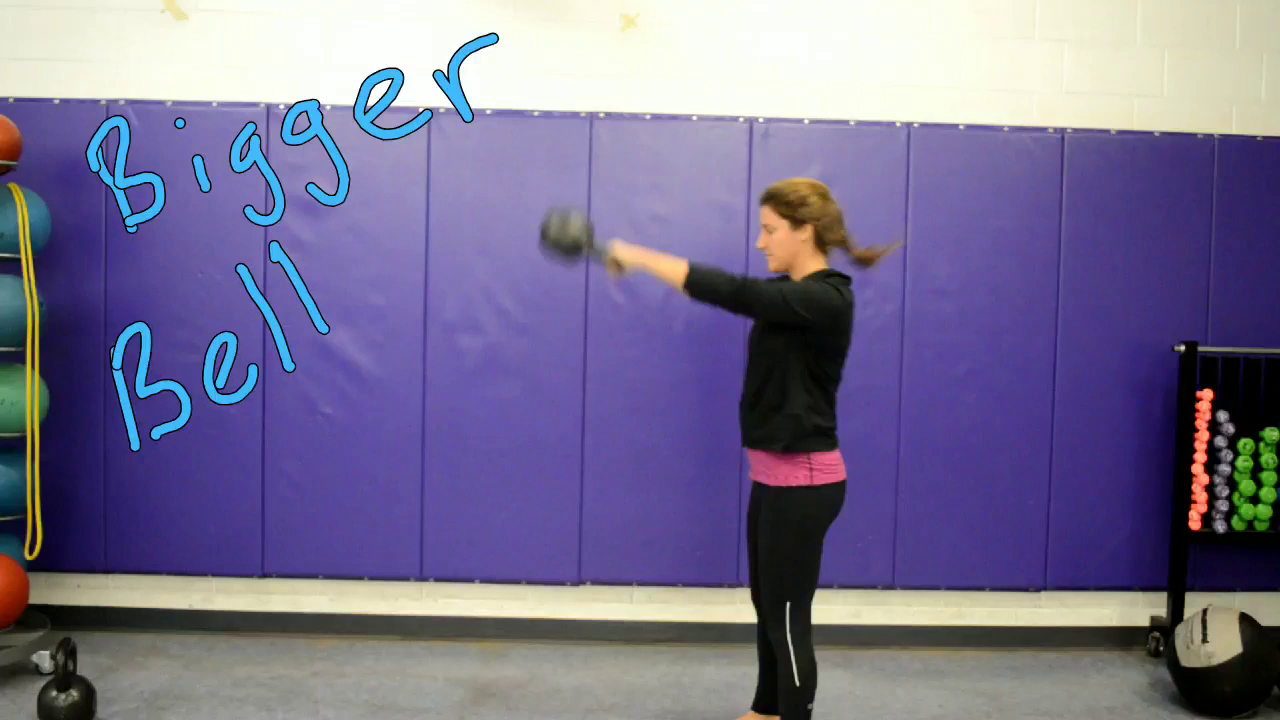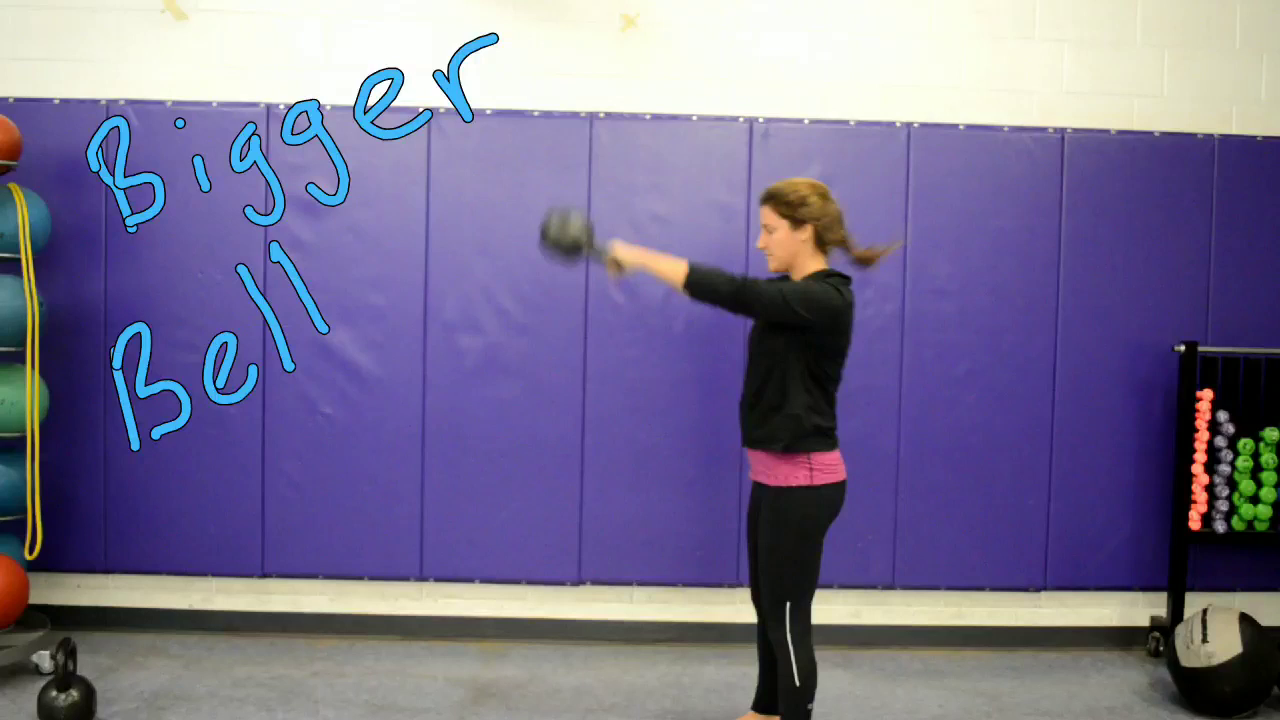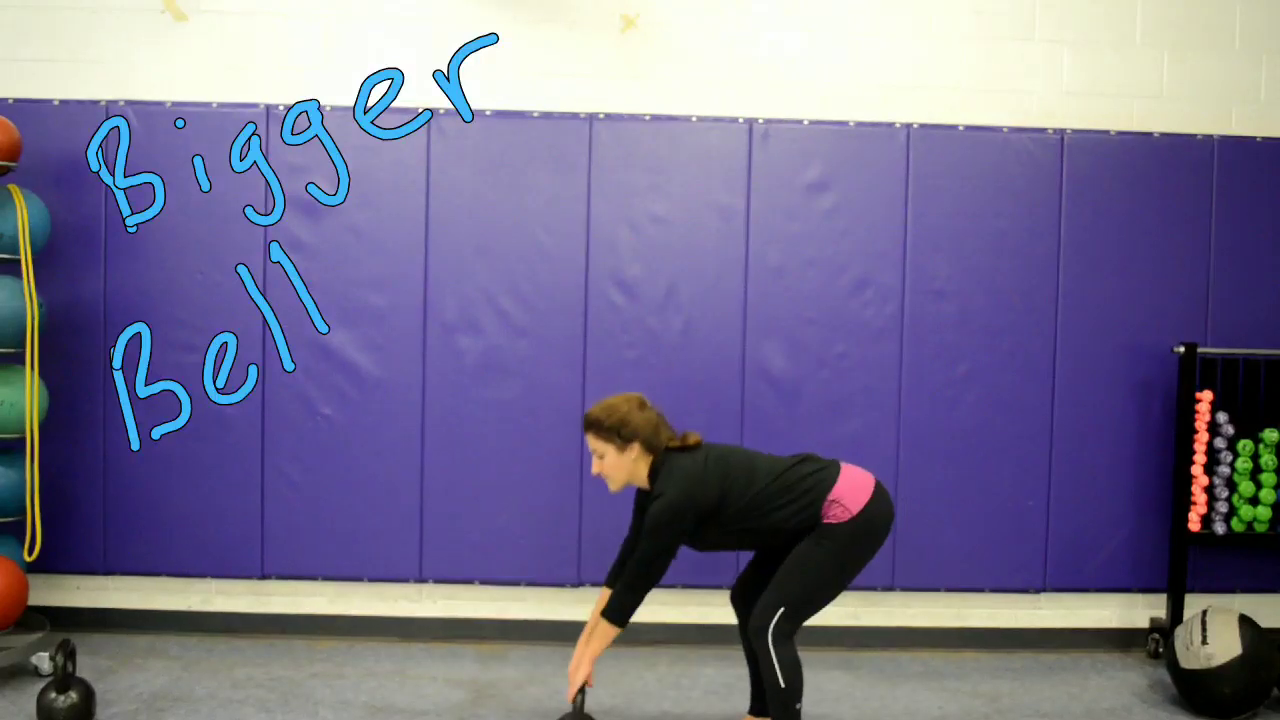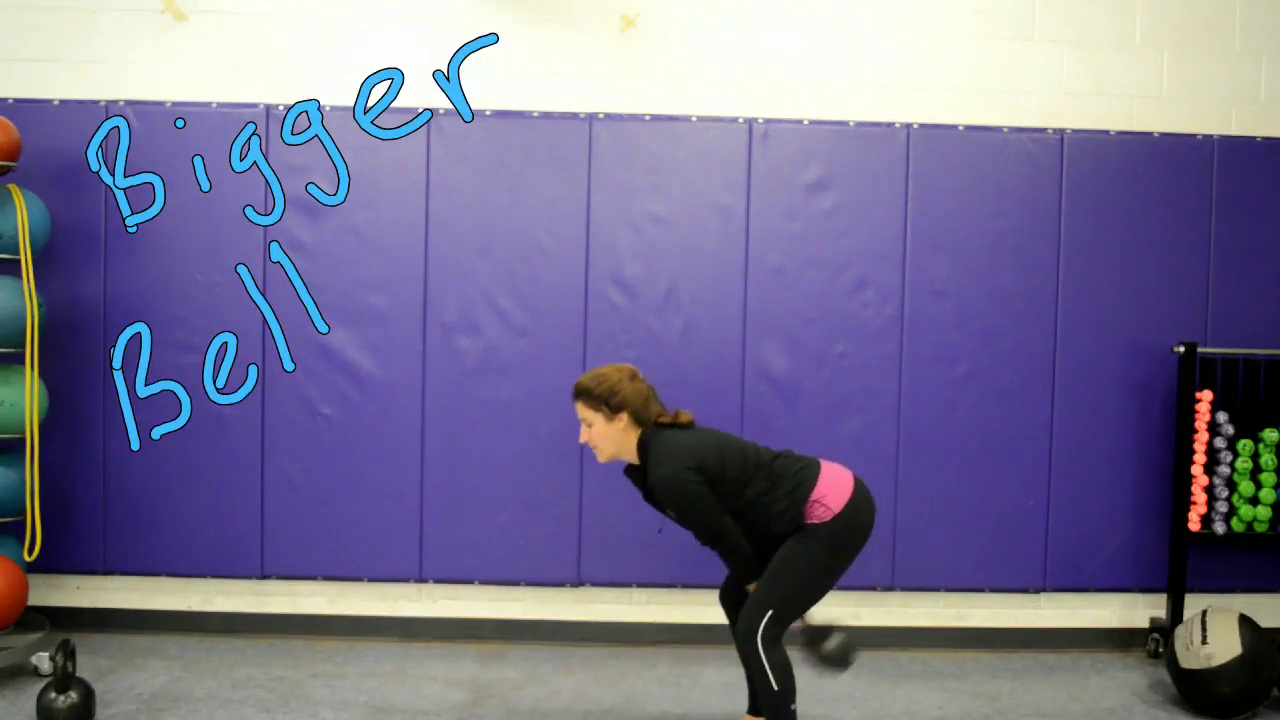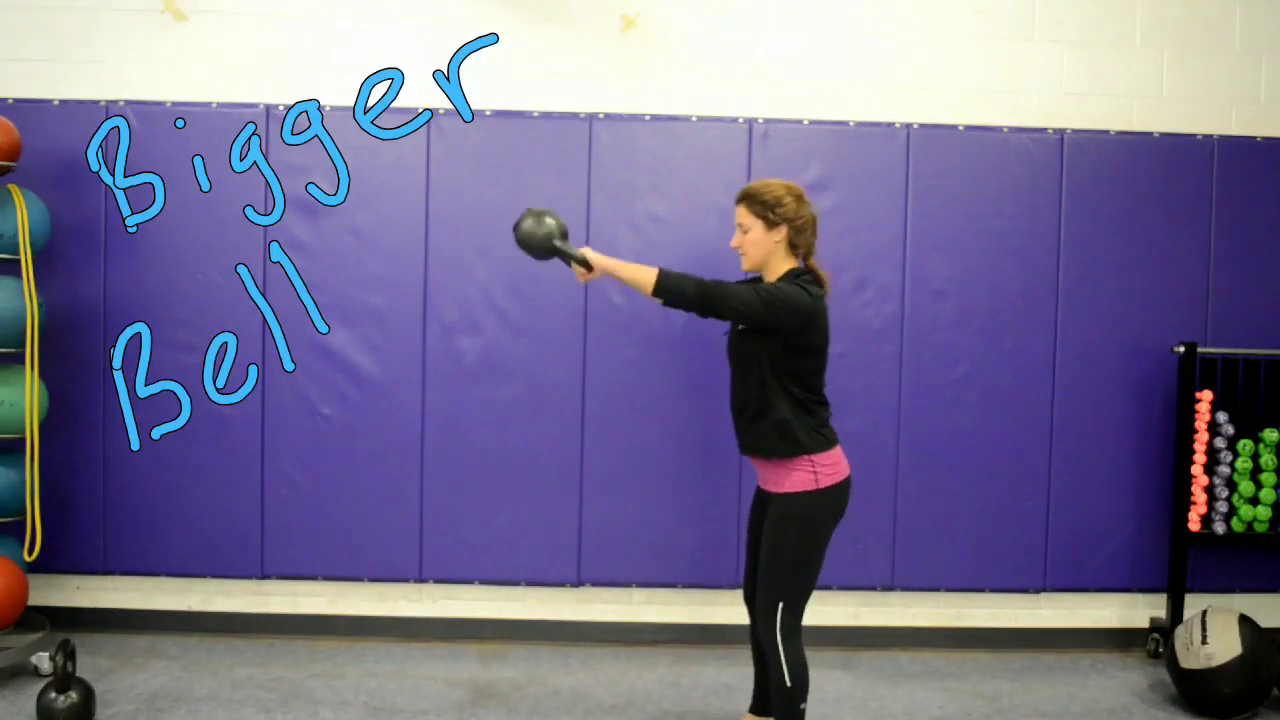
dt=1s
person 1, frame 1
left shoulder: (825, 300)
right shoulder: (787, 292)
left elbow: (733, 293)
right elbow: (738, 292)
left wrist: (641, 257)
right wrist: (641, 260)
left hip: (803, 481)
right hip: (775, 475)
left knee: (787, 617)
right knee: (767, 604)
person 1, frame 2
left shoulder: (826, 300)
right shoulder: (790, 293)
left elbow: (734, 293)
right elbow: (739, 293)
left wrist: (640, 256)
right wrist: (641, 259)
left hip: (803, 482)
right hip: (774, 476)
left knee: (787, 616)
right knee: (767, 604)
person 1, frame 3
left shoulder: (677, 492)
right shoulder: (663, 478)
left elbow: (638, 583)
right elbow: (627, 567)
left wrist: (588, 658)
right wrist: (584, 644)
left hip: (852, 513)
right hip: (826, 509)
left knee: (770, 625)
right knee: (747, 599)
person 1, frame 4
left shoulder: (671, 470)
right shoulder: (657, 454)
left elbow: (730, 544)
right elbow: (724, 536)
left wrist: (763, 595)
right wrist: (761, 592)
left hip: (835, 512)
right hip: (814, 505)
left knee: (757, 627)
right knee: (738, 599)
person 1, frame 5
left shoulder: (793, 303)
right shoulder: (769, 294)
left elbow: (701, 295)
right elbow: (706, 295)
left wrist: (606, 263)
right wrist: (604, 266)
left hip: (809, 483)
right hip: (779, 479)
left knee: (777, 618)
right knee: (759, 600)
